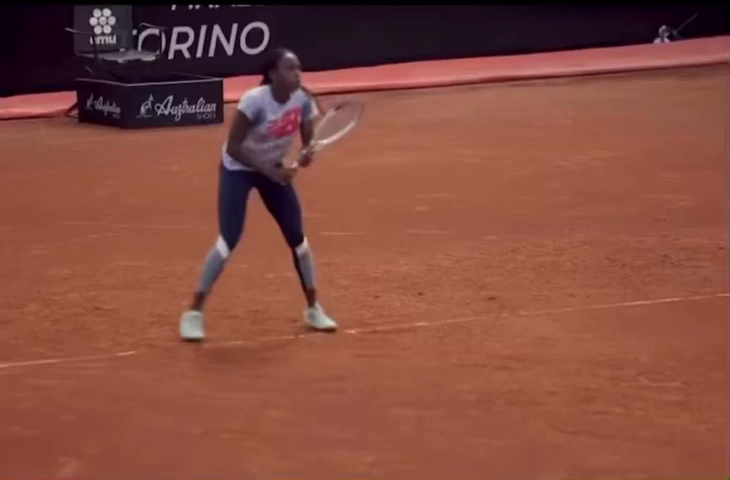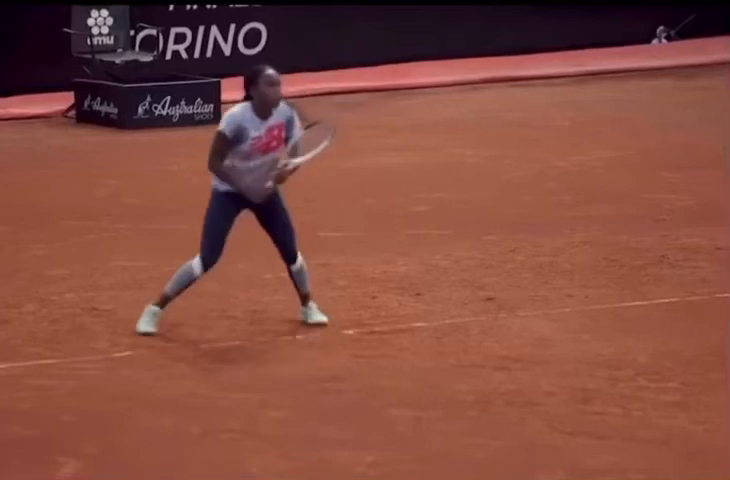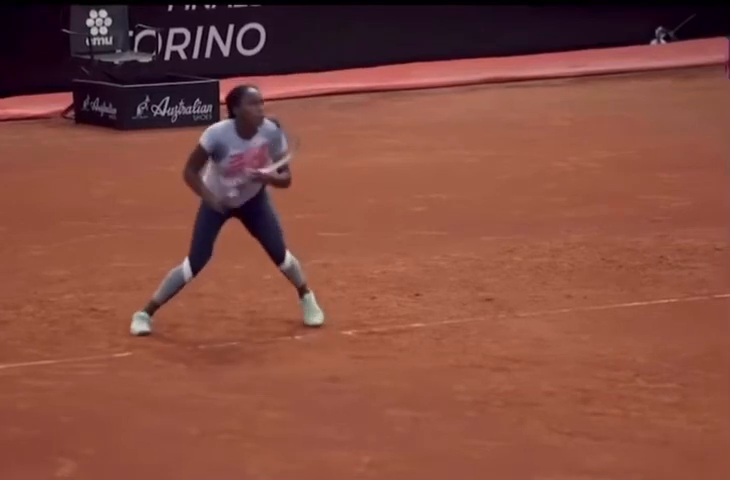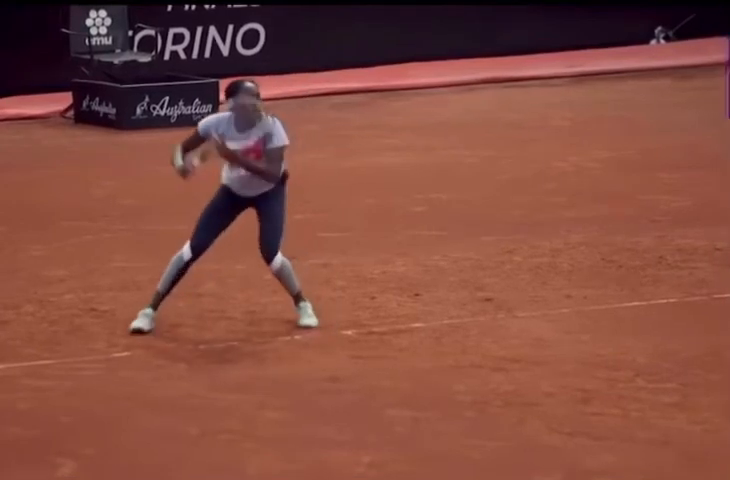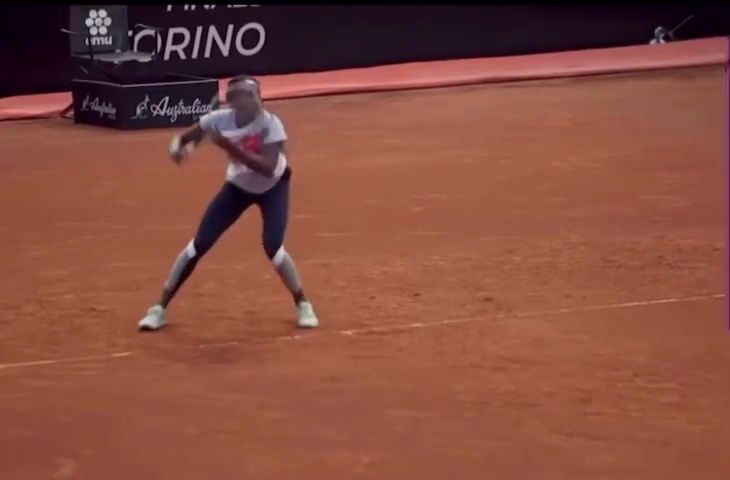
dt=1s
person 1, frame 1
left shoulder: (303, 100)
right shoulder: (255, 100)
left elbow: (309, 140)
right elbow: (232, 147)
left wrist: (307, 155)
right wrist: (269, 171)
left hip: (274, 169)
right hip: (238, 170)
left knee: (297, 238)
right knee: (228, 240)
left ankle: (314, 308)
right ankle: (194, 312)
person 1, frame 2
left shoulder: (287, 114)
right shoulder: (236, 117)
right elbow: (214, 163)
left wrist: (285, 172)
right wrist: (246, 189)
left hip: (265, 188)
right hip: (229, 190)
left knee: (290, 252)
right knee: (207, 259)
left ankle: (308, 305)
right ankle: (155, 309)
person 1, frame 3
left shoulder: (272, 132)
right shoulder: (218, 134)
left elbow: (286, 179)
right elbow: (190, 172)
left wrist: (263, 177)
right wrist: (210, 196)
left hip: (253, 199)
right hip: (217, 201)
left knee: (278, 253)
right knee: (195, 263)
left ankle: (307, 298)
right ankle: (146, 313)
person 1, frame 4
left shoulder: (271, 126)
right shoulder: (217, 123)
left elbow: (274, 175)
right elbow: (182, 149)
left wrist: (235, 157)
right wrist: (182, 164)
left hip: (268, 192)
right hip: (232, 190)
left knee: (270, 254)
right knee: (193, 248)
left ankle: (302, 304)
right ankle: (150, 310)
person 1, frame 5
left shoulder: (271, 124)
right shoulder: (219, 120)
left elbow: (267, 168)
right elbow: (183, 137)
left wrist: (228, 145)
right wrist: (178, 149)
left hip: (273, 187)
right hip: (239, 186)
left knee: (273, 248)
right knee: (199, 244)
left ankle: (303, 304)
right ankle: (161, 308)
